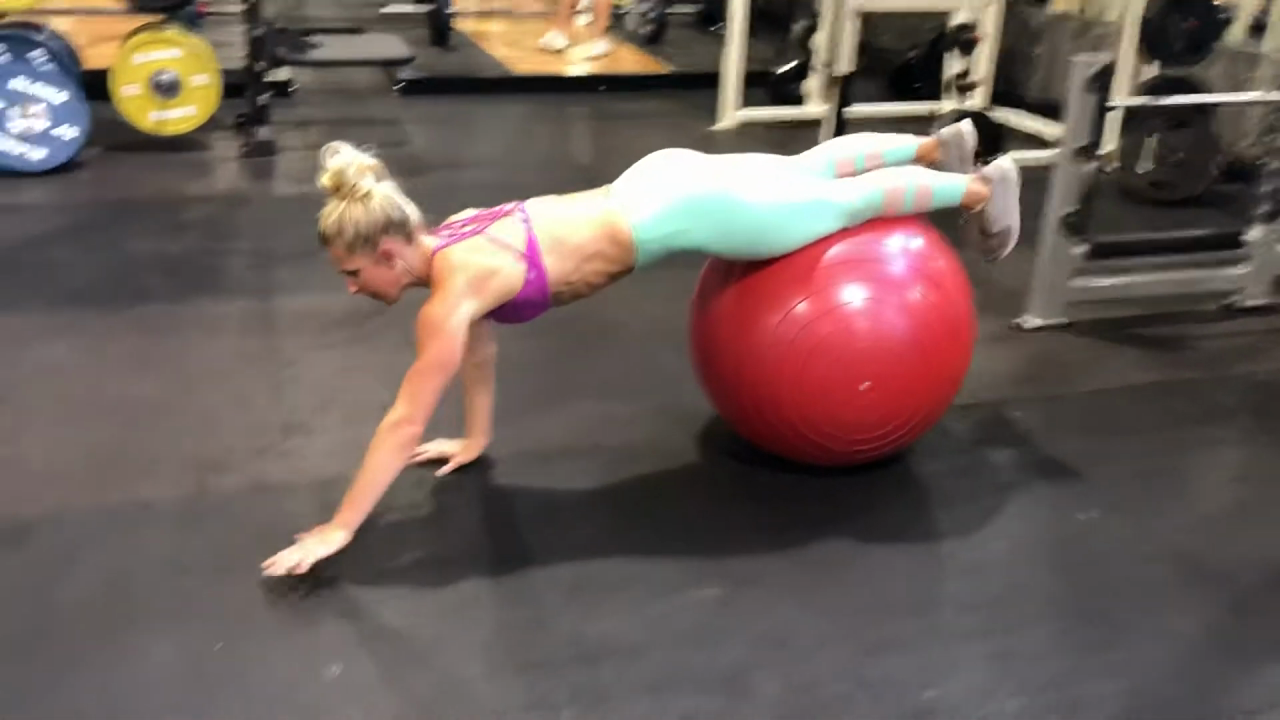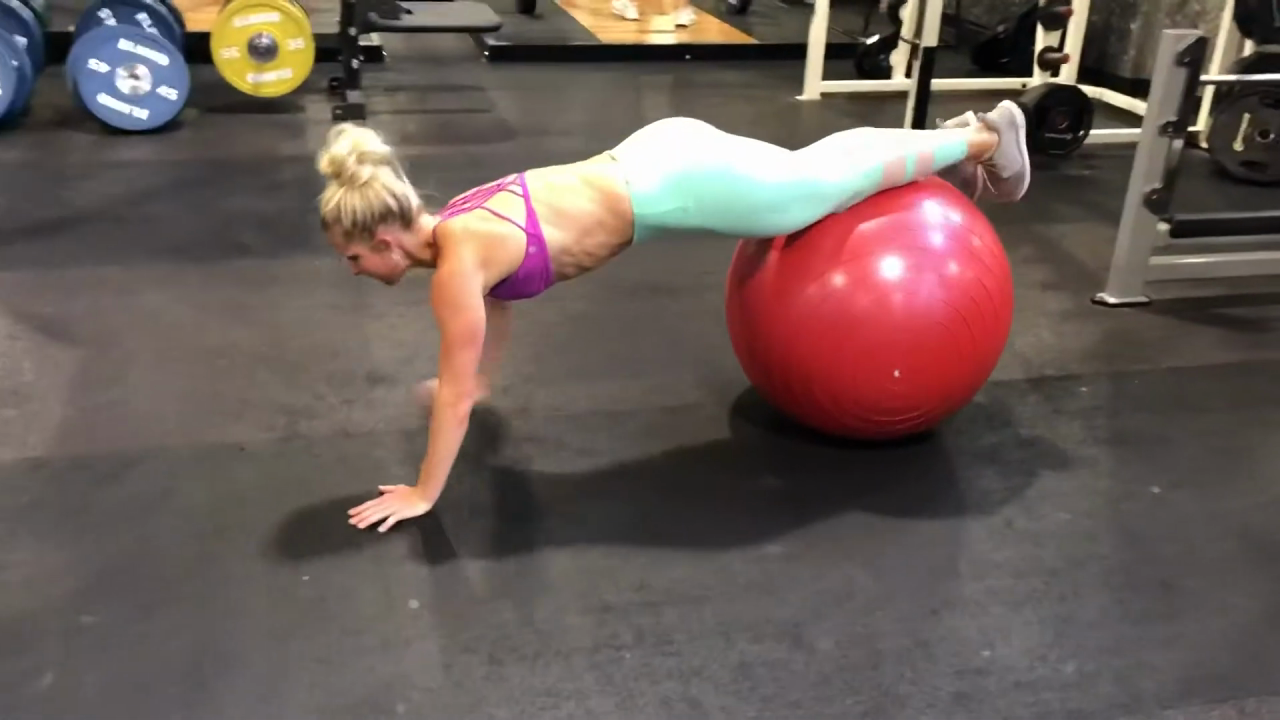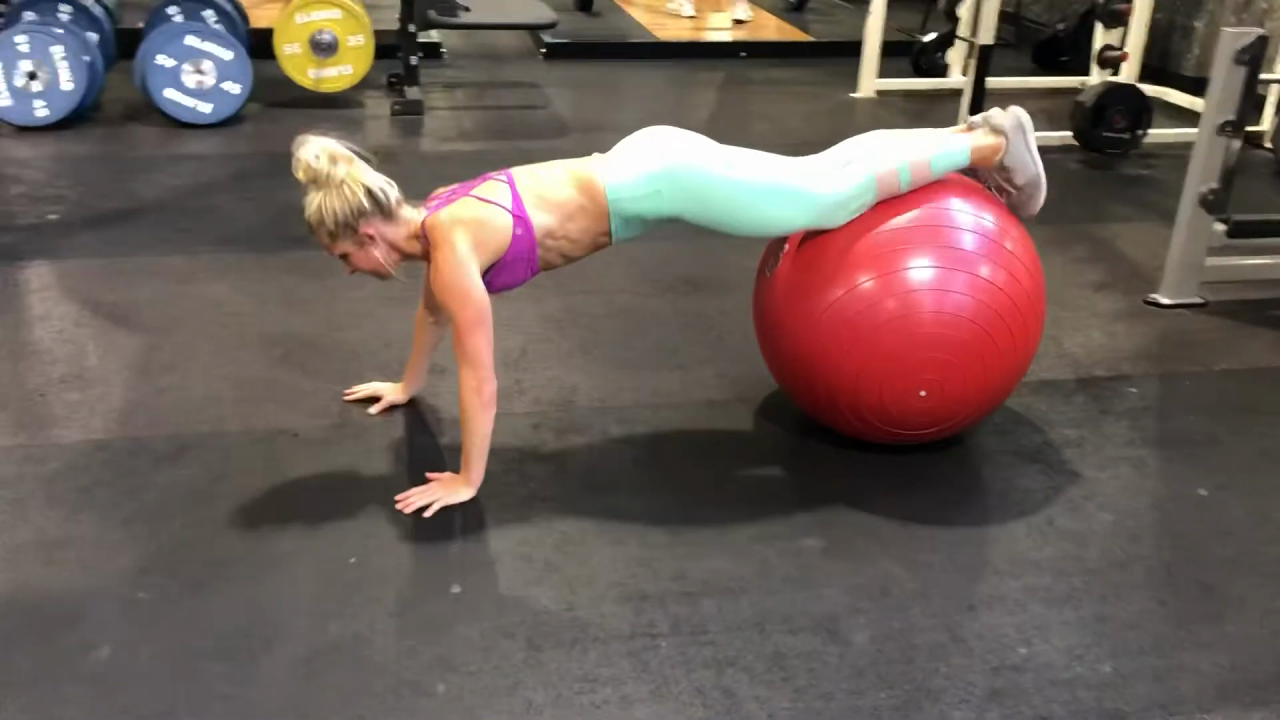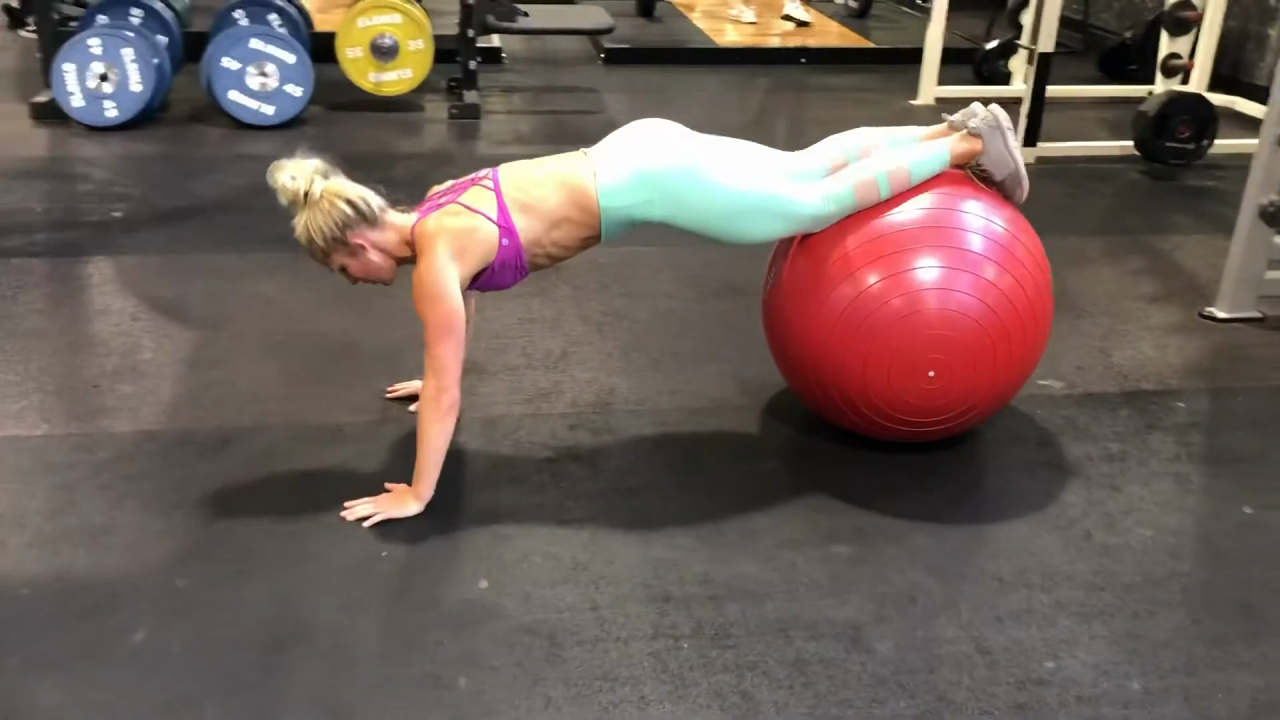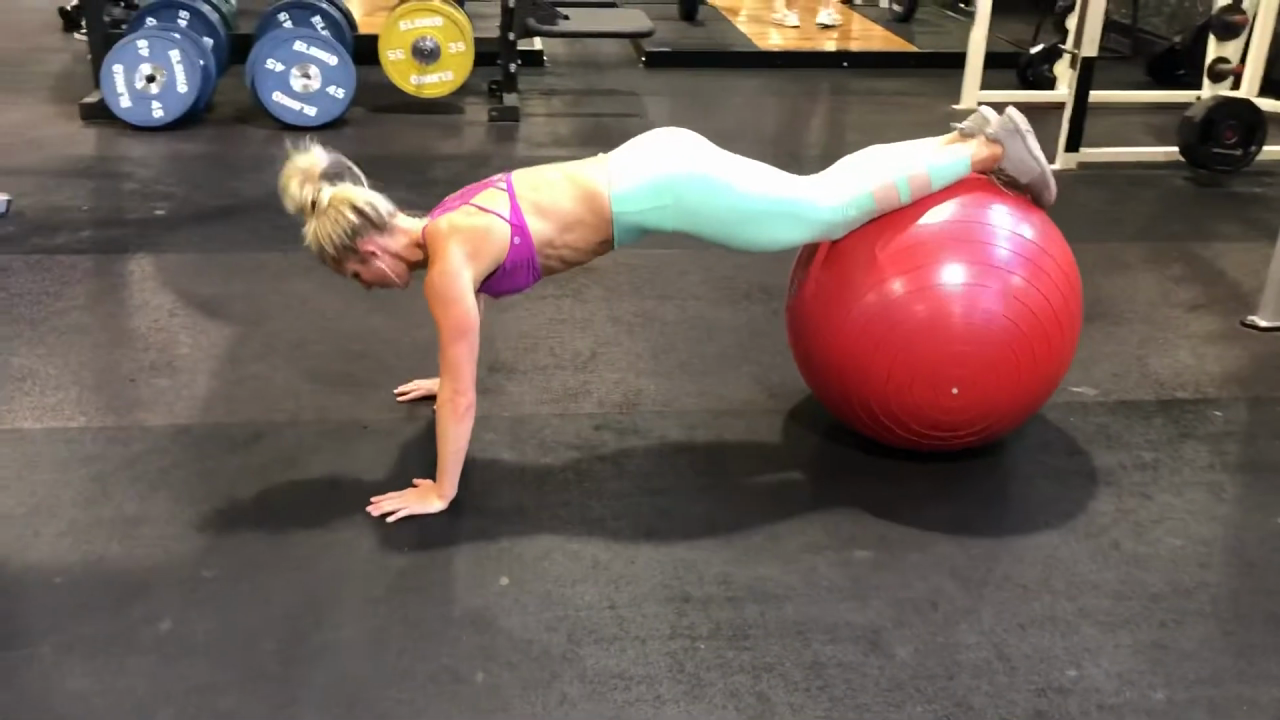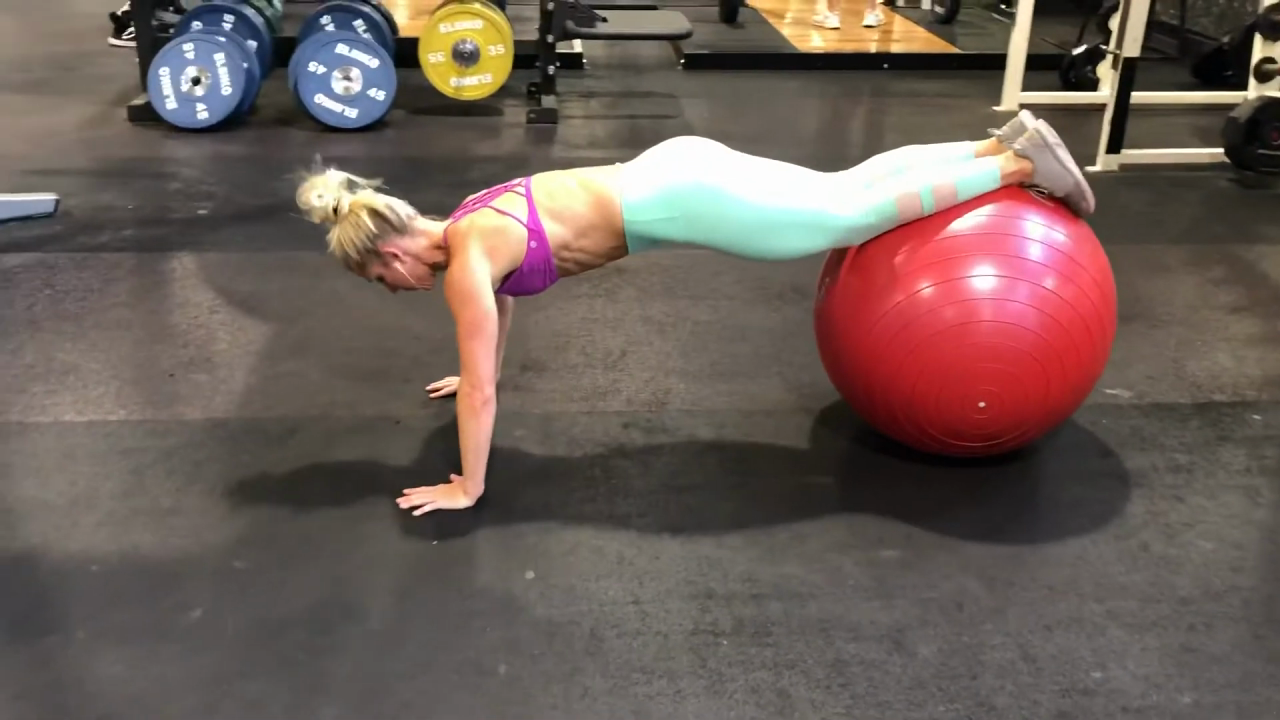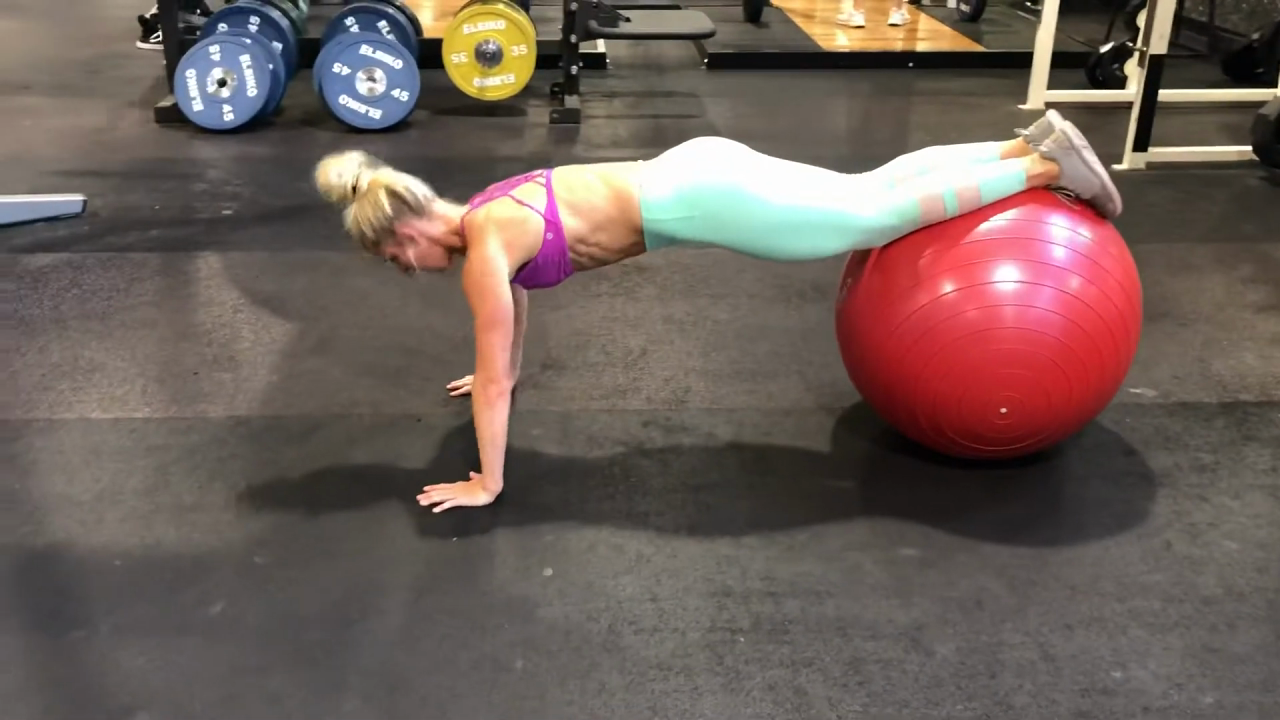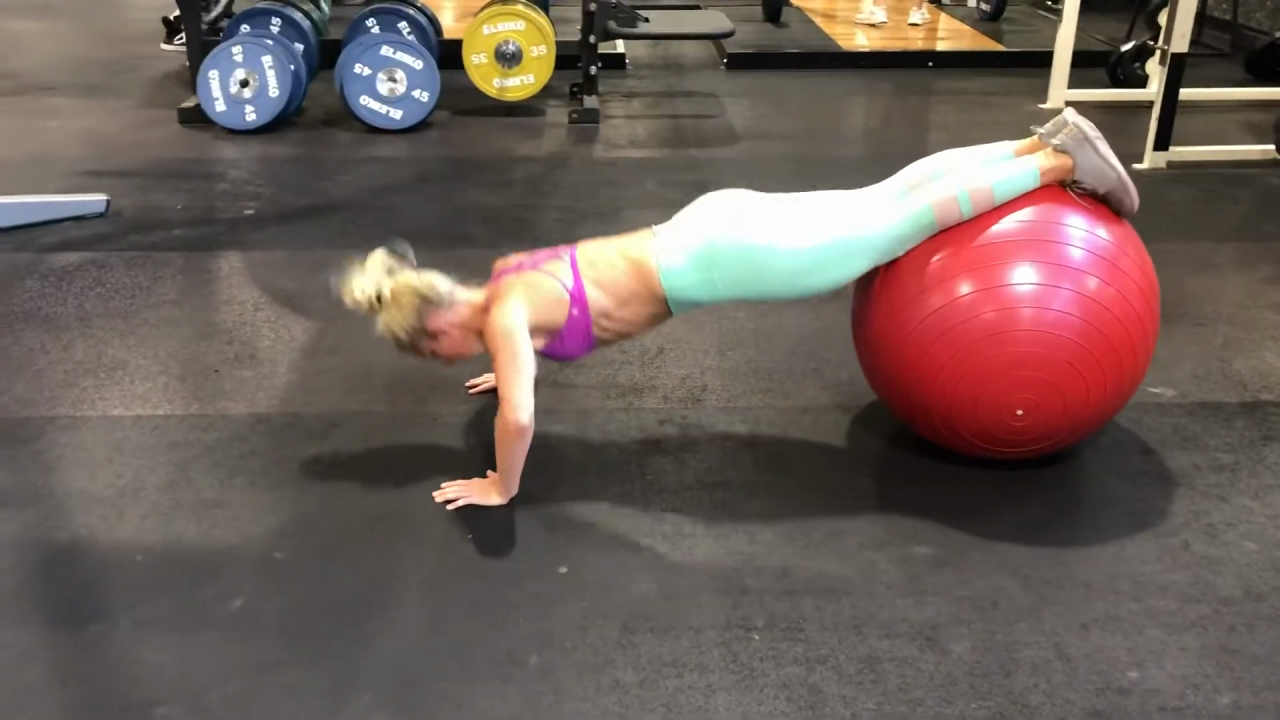
dt=0.3s
person 1, frame 1
left shoulder: (454, 281)
right shoulder: (445, 240)
left elbow: (404, 420)
right elbow: (481, 344)
left wrist: (338, 530)
right wrist: (476, 438)
left hip: (678, 210)
right hip: (659, 182)
left knee: (840, 203)
right knee: (806, 172)
left ankle: (979, 190)
right ankle: (937, 148)
person 1, frame 2
left shoulder: (459, 255)
right shoulder: (454, 225)
left elbow: (454, 393)
right elbow: (493, 303)
left wrist: (424, 492)
right wrist: (480, 381)
left hip: (676, 185)
right hip: (659, 152)
left knee: (838, 183)
right knee: (811, 162)
left ankle: (987, 138)
right ankle: (951, 134)
person 1, frame 3
left shoulder: (451, 240)
right shoulder: (433, 222)
left elbow: (480, 375)
right elbow: (435, 306)
left wrist: (468, 480)
right wrist: (408, 386)
left hip: (656, 180)
right hip: (645, 162)
left knee: (836, 199)
right knee: (817, 172)
left ankle: (993, 143)
right ankle: (973, 133)
person 1, frame 4
left shoulder: (435, 253)
right shoulder: (432, 216)
left elbow: (443, 391)
right elbow: (468, 291)
left wrist: (416, 494)
right wrist: (441, 382)
left hip: (647, 182)
right hip: (640, 151)
left knee: (821, 203)
right knee: (804, 168)
left ankle: (971, 145)
right ankle: (952, 131)
person 1, frame 5
left shoulder: (445, 255)
right shoulder: (448, 224)
left elbow: (461, 391)
right elbow: (483, 294)
left wrist: (440, 493)
right wrist: (449, 379)
left hip: (660, 189)
right hip: (653, 160)
left knee: (834, 210)
right knee: (822, 193)
left ankle: (992, 151)
right ankle: (968, 137)
person 1, frame 6
left shoulder: (462, 254)
right shoulder: (470, 229)
left elbow: (479, 390)
right elbow: (501, 298)
left wrist: (468, 489)
right wrist: (481, 377)
left hip: (674, 201)
right hip: (674, 171)
left knee: (855, 217)
right knee: (846, 191)
left ankle: (1022, 164)
right ankle: (1003, 144)
person 1, frame 7
left shoulder: (482, 244)
right shoulder: (486, 217)
left elbow: (490, 384)
right elbow: (517, 292)
left wrist: (486, 486)
right wrist: (507, 372)
left hip: (695, 200)
right hip: (696, 170)
left knee: (879, 216)
right knee: (872, 191)
left ankle: (1048, 166)
right ankle: (1030, 144)
person 1, frame 8
left shoulder: (501, 318)
right shoulder: (501, 283)
left elbow: (518, 417)
left wrist: (499, 488)
right wrist: (514, 364)
left hip: (709, 261)
right hip: (708, 232)
left knee: (896, 227)
right knee: (883, 202)
left ankle: (1061, 162)
right ankle: (1043, 143)
